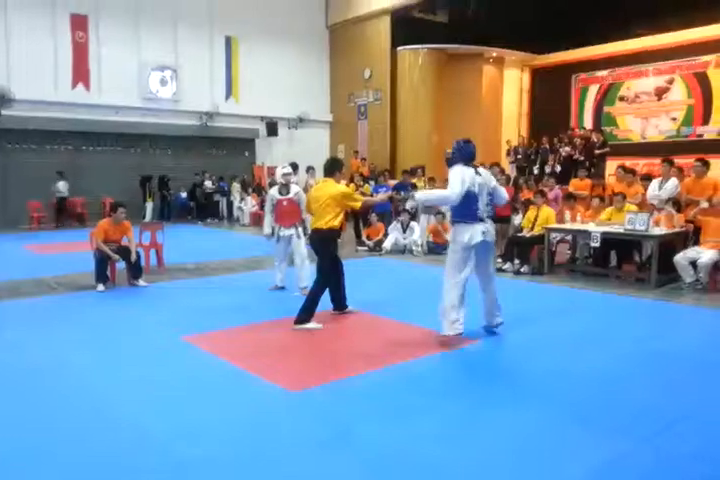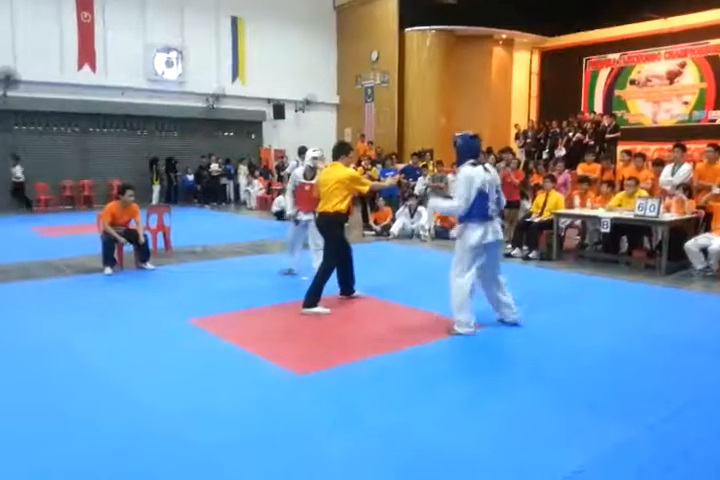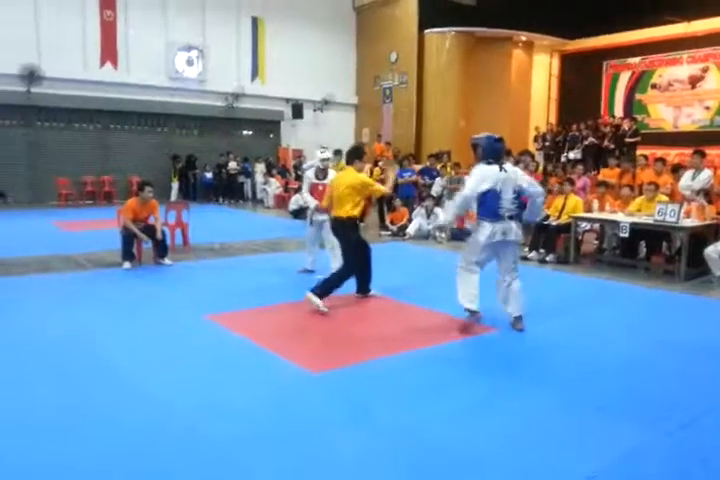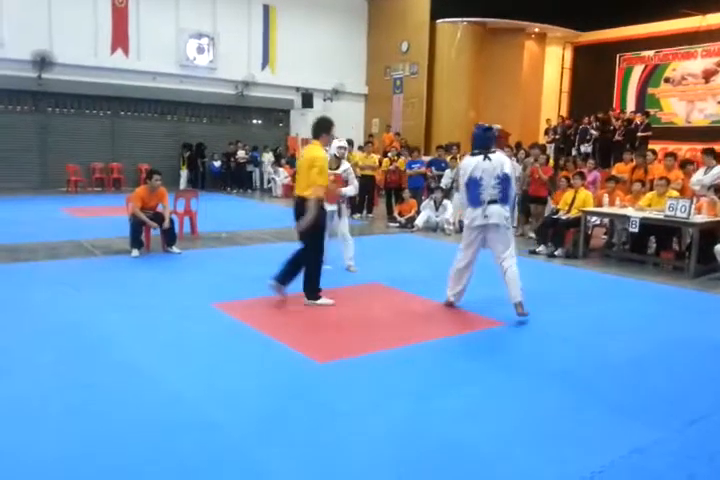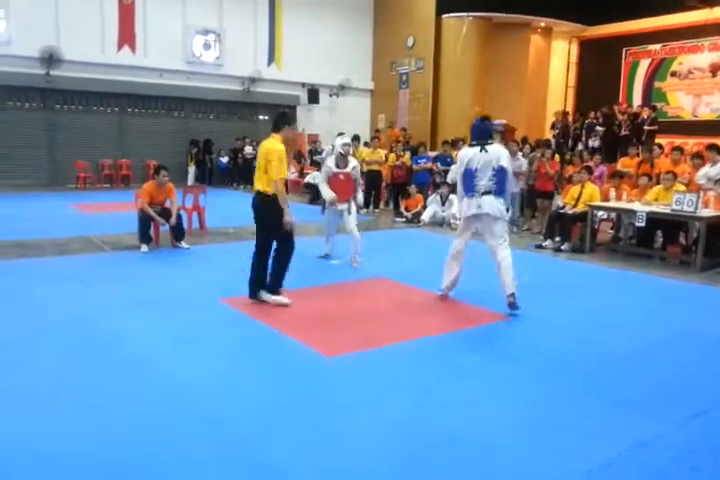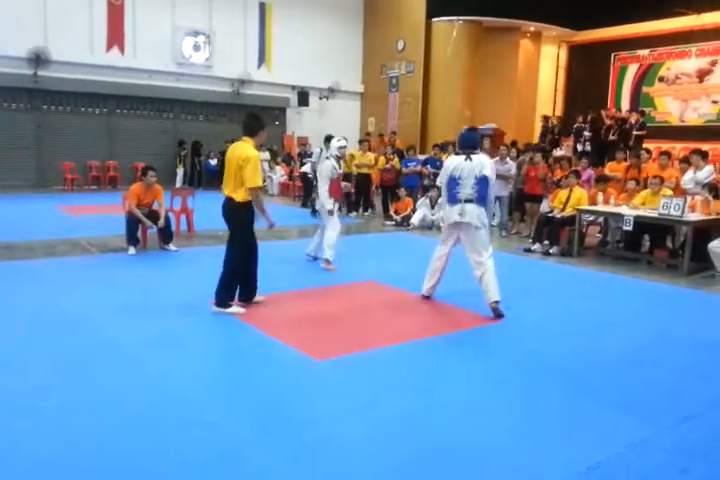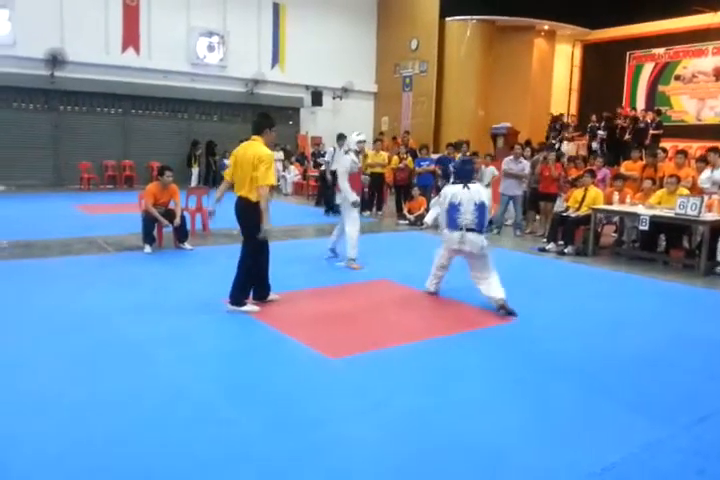
dt=0.5s
person 1, frame 1
left shoulder: (458, 171)
right shoulder: (485, 174)
left elbow: (453, 196)
right elbow: (502, 198)
left wrist: (421, 196)
left hip: (464, 232)
right hip: (486, 231)
left knee: (454, 280)
right knee: (486, 279)
left ankle: (453, 327)
right ankle: (493, 320)
person 1, frame 2
left shoulder: (467, 172)
right shoulder: (489, 171)
left elbow: (459, 206)
right elbow: (501, 202)
left wrist: (434, 203)
left hip: (473, 231)
right hip: (493, 230)
left knee: (460, 277)
right knee: (492, 276)
left ankle: (464, 325)
right ankle: (510, 315)
person 1, frame 3
left shoulder: (482, 171)
right shoulder: (516, 172)
left elbow: (465, 196)
right elbow: (538, 193)
left wrist: (447, 219)
right wrist: (531, 218)
left hip: (488, 229)
right hip: (511, 229)
left knee: (467, 267)
right knee: (509, 274)
left ankle: (472, 311)
right ankle: (517, 318)
person 1, frame 4
left shoulder: (467, 162)
right shoulder: (503, 159)
left elbow: (464, 194)
right elbow: (511, 190)
left wrist: (468, 212)
right wrist: (506, 212)
left hip: (475, 216)
right hip: (499, 215)
left knee: (465, 257)
right knee: (507, 259)
left ankle: (452, 297)
right ankle: (518, 303)
person 1, frame 5
left shoulder: (464, 154)
right shoulder: (501, 152)
left elbow: (460, 185)
right elbow: (508, 182)
right wrist: (504, 204)
left hip: (470, 206)
right hip: (493, 206)
left knee: (458, 249)
right knee: (501, 250)
left ankle: (445, 289)
right ankle: (510, 295)
person 1, frame 6
left shoulder: (450, 162)
right shoulder: (486, 162)
left elbow: (444, 190)
right elbow: (490, 194)
right wrist: (487, 215)
left hip: (453, 214)
right hip: (475, 214)
left knee: (441, 253)
right knee: (483, 259)
left ankle: (427, 291)
right ankle: (493, 300)
person 1, frame 7
left shoulder: (447, 190)
right shoulder: (483, 191)
left elbow: (442, 217)
right elbow: (485, 218)
left hip: (453, 237)
right hip: (475, 239)
left knee: (441, 262)
right knee: (486, 275)
left ankle: (432, 287)
right ankle: (500, 299)
person 2, frame 1
left shoulder: (314, 189)
right shoulder: (340, 190)
left elbow: (310, 210)
right elbow: (362, 201)
right wrist: (379, 199)
left hip: (316, 234)
right hip: (327, 236)
left knee: (336, 269)
right knee: (323, 278)
left ankle: (340, 305)
right ankle: (302, 319)
person 2, frame 2
left shoulder: (324, 173)
right shoulder: (349, 173)
right elbow: (370, 186)
right wrist: (387, 184)
left hip: (324, 218)
right hip: (334, 220)
left knee: (344, 252)
right knee: (330, 261)
left ankle: (347, 290)
right ankle: (310, 303)
person 2, frame 3
left shoulder: (337, 177)
right shoulder: (361, 179)
left elbow: (326, 204)
right elbow: (385, 192)
right wrist: (390, 178)
left hip: (338, 223)
right hip: (347, 225)
left knee: (364, 252)
right knee: (351, 266)
left ankle: (363, 289)
right ankle: (317, 293)
person 2, frame 4
left shoulder: (306, 151)
right shoulder: (320, 155)
right elbow: (316, 187)
right wrist: (310, 215)
left hip: (301, 203)
right hip: (311, 206)
left knee: (309, 248)
right knee: (315, 251)
left ankle: (280, 281)
right ankle: (313, 295)
person 2, frame 5
left shoulder: (265, 144)
right shoulder: (278, 148)
right elbow: (278, 183)
right wrist: (287, 212)
left hip: (259, 199)
right hip: (270, 201)
left knee: (263, 246)
right knee: (286, 244)
left ankle: (256, 291)
right ankle: (272, 290)
person 2, frame 6
left shoulder: (234, 148)
right shoulder: (252, 154)
right elbow: (253, 191)
right wrist: (266, 216)
left hip: (230, 204)
right hip: (241, 208)
left knee: (248, 250)
right knee: (236, 255)
left ankle: (247, 294)
right ankle: (222, 302)
person 2, frame 7
left shoulder: (240, 149)
right shoulder: (264, 153)
left elbow: (227, 180)
right elbow: (264, 189)
left wrist: (214, 204)
right wrist: (265, 220)
left hip: (241, 203)
right hip: (253, 207)
left knee: (259, 250)
right knee: (252, 253)
left ankle: (261, 293)
right ankle: (237, 300)
person 3, frame 1
left shoulder: (297, 191)
right shoulder: (272, 193)
left elbow: (305, 210)
right elbow: (268, 212)
right wrist: (267, 230)
left hip: (295, 229)
right hip: (280, 230)
left knee: (301, 256)
right knee: (280, 258)
left ankle: (304, 286)
right ankle: (279, 283)
person 3, frame 2
right shoulder: (296, 174)
right elbow: (289, 192)
right wrist: (290, 210)
left hip: (313, 215)
right hip: (298, 213)
left knee: (317, 244)
right knee: (293, 241)
right ankle: (292, 267)
person 3, frame 3
left shoulder: (333, 176)
right shoulder: (309, 175)
right elbow: (305, 192)
right wrist: (313, 203)
left hip: (329, 214)
right hip: (314, 213)
left knee: (333, 243)
right knee: (311, 241)
left ankle: (337, 269)
right ankle: (310, 266)
person 3, frame 4
left shoulder: (346, 168)
left elbow: (354, 187)
left wrist: (344, 191)
left hip: (340, 206)
right hip: (325, 205)
left knee: (343, 233)
left ankle: (349, 262)
person 3, frame 5
left shoulder: (354, 164)
right shoulder: (329, 163)
left elbow: (358, 183)
right elbow: (322, 182)
left wrist: (359, 197)
right wrist: (329, 196)
left hip: (349, 203)
right hip: (333, 203)
left knee: (352, 229)
right knee: (330, 229)
left ankle: (355, 257)
right ankle: (327, 252)
person 3, frame 6
left shoulder: (338, 163)
right shoulder: (328, 164)
right elbow: (323, 187)
left wrist: (343, 186)
right wrist: (328, 205)
left hip: (333, 201)
right hip: (327, 201)
left knee: (326, 228)
right knee: (334, 227)
left ankle: (312, 252)
right ankle: (327, 259)
person 3, frame 7
left shoulder: (357, 158)
right shoulder: (347, 158)
right elbow: (342, 181)
left wrist: (362, 179)
right wrist: (352, 198)
left hip: (353, 195)
right hip: (347, 196)
left knee: (344, 223)
right knee: (353, 225)
left ankle: (333, 247)
right ankle: (351, 258)
